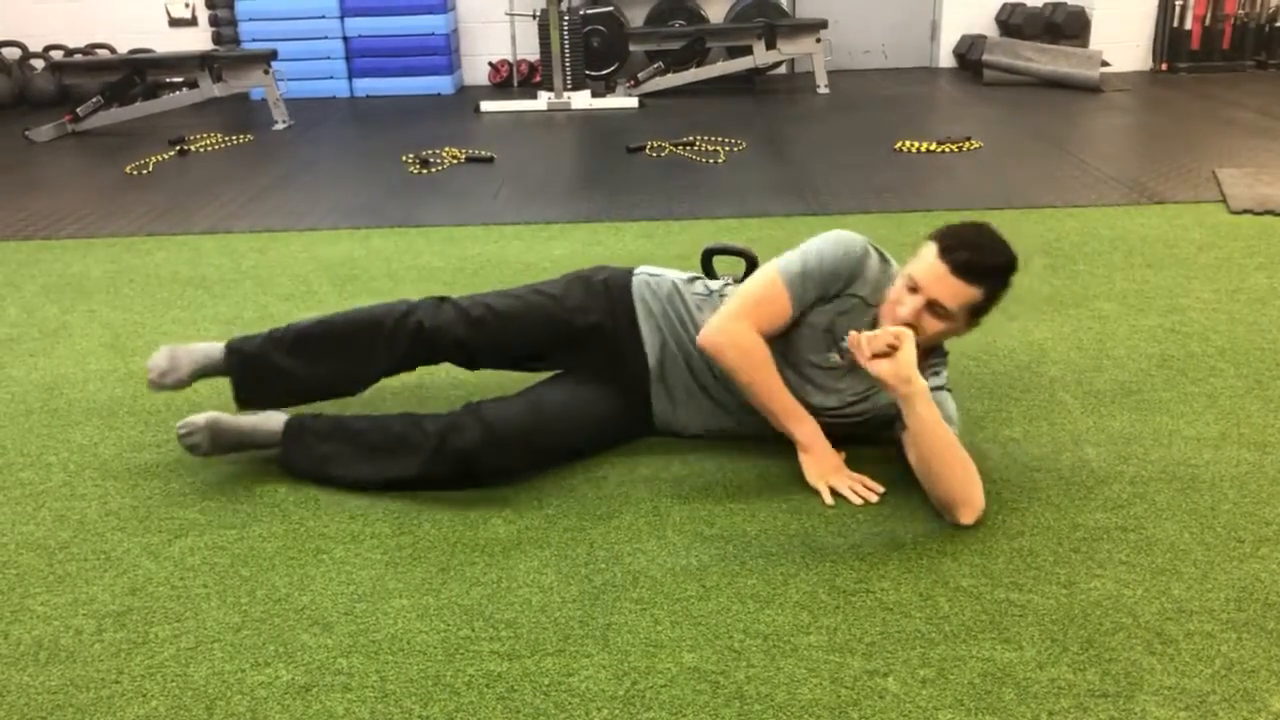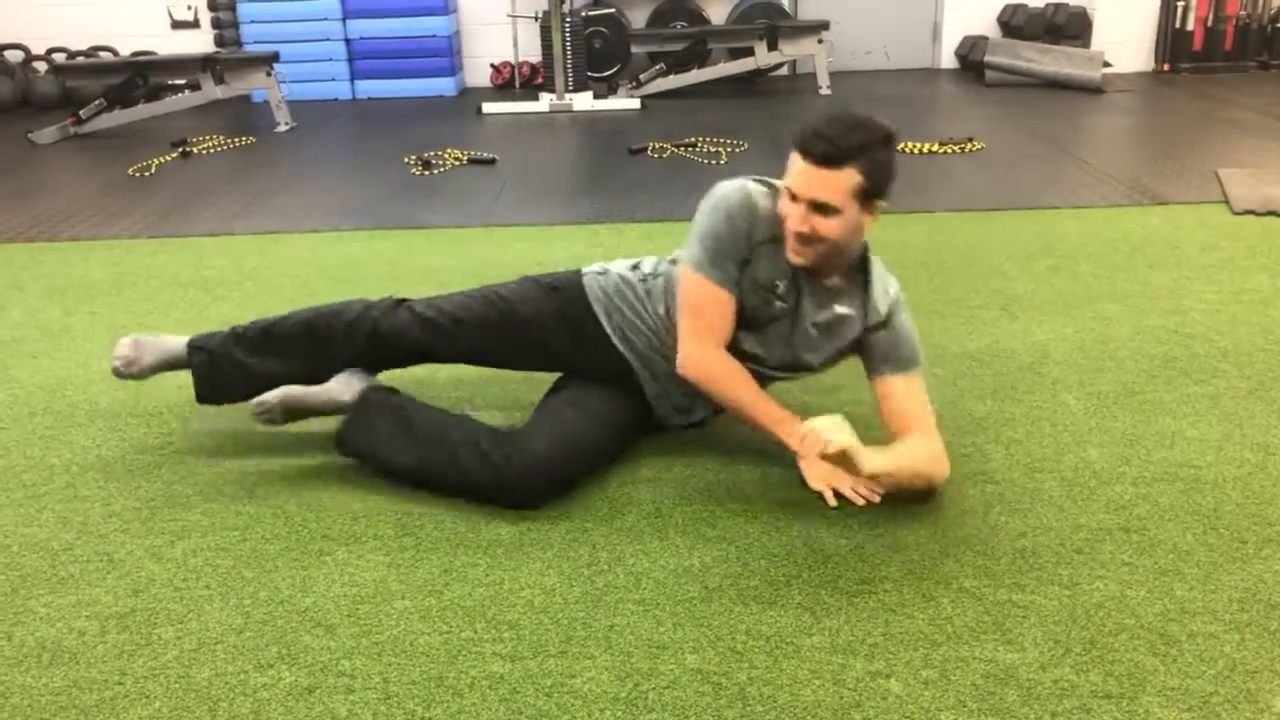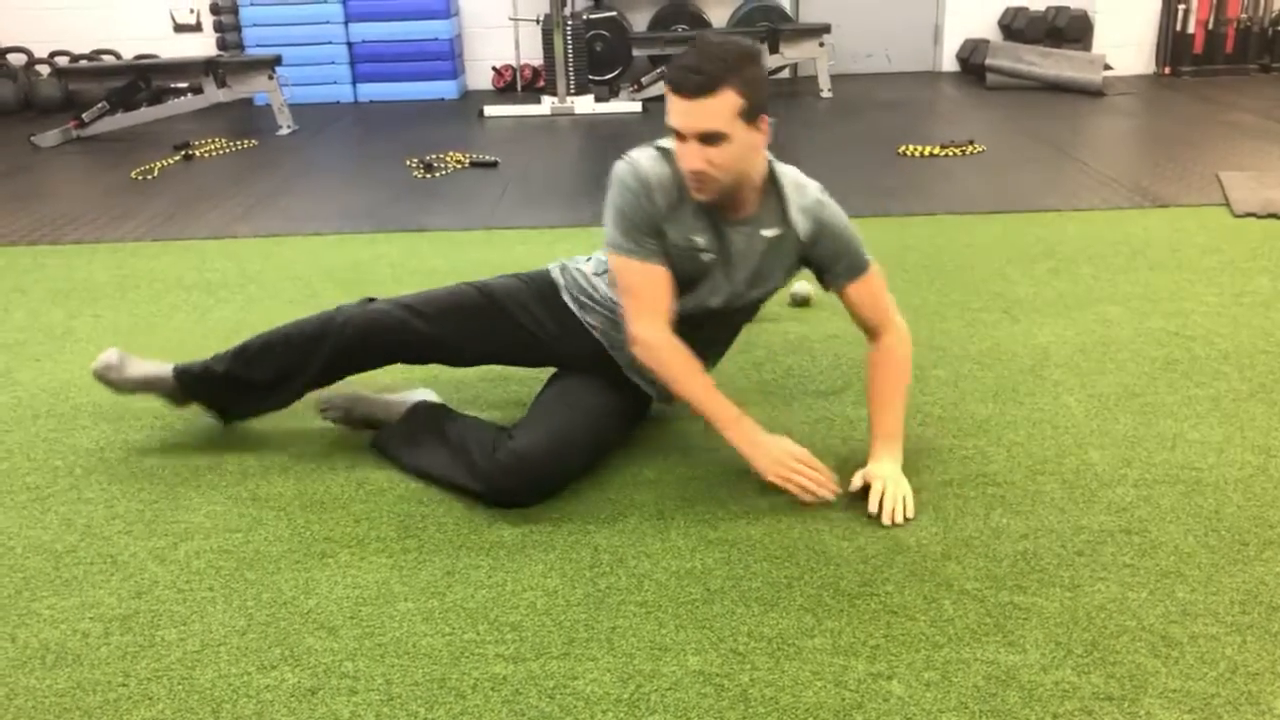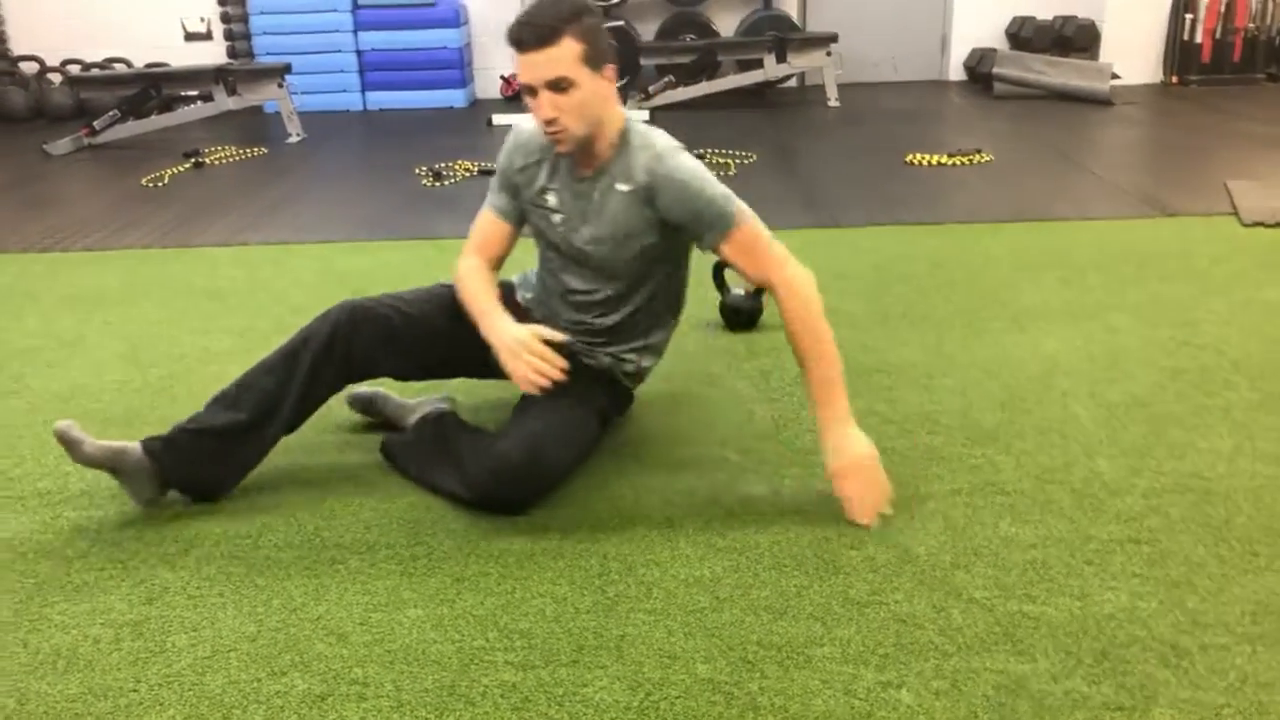
dt=0.3s
person 1, frame 1
left shoulder: (924, 384)
right shoulder: (852, 256)
left elbow: (964, 505)
right elbow: (728, 337)
left wrist: (910, 393)
right wrist: (810, 441)
left hip: (646, 402)
right hip: (638, 313)
left knee: (482, 439)
right knee: (443, 327)
left ankle: (286, 436)
right ankle: (235, 359)
person 1, frame 2
left shoulder: (876, 310)
right shoulder: (740, 207)
left elbow: (931, 456)
right elbow: (697, 355)
left wrist: (865, 460)
right wrist: (798, 440)
left hip: (640, 396)
right hip: (597, 310)
left knee: (525, 472)
right knee: (404, 329)
left ankle: (359, 407)
right ankle: (201, 355)
person 1, frame 3
left shoulder: (805, 213)
right shoulder: (643, 176)
left elbow: (888, 325)
right elbow: (649, 334)
left wrist: (886, 455)
right wrist: (752, 440)
left hip: (630, 373)
right hip: (568, 302)
left knee: (523, 470)
right knee: (372, 325)
left ankle: (409, 417)
right ankle: (189, 380)
person 1, frame 4
left shoulder: (665, 174)
right shoulder: (526, 148)
left elbow: (790, 281)
right elbow: (473, 264)
left wrist: (839, 427)
right wrist: (499, 335)
left hip: (602, 365)
right hip: (526, 312)
left knee: (505, 478)
right knee: (352, 328)
left ankle: (422, 426)
right ankle: (170, 463)
